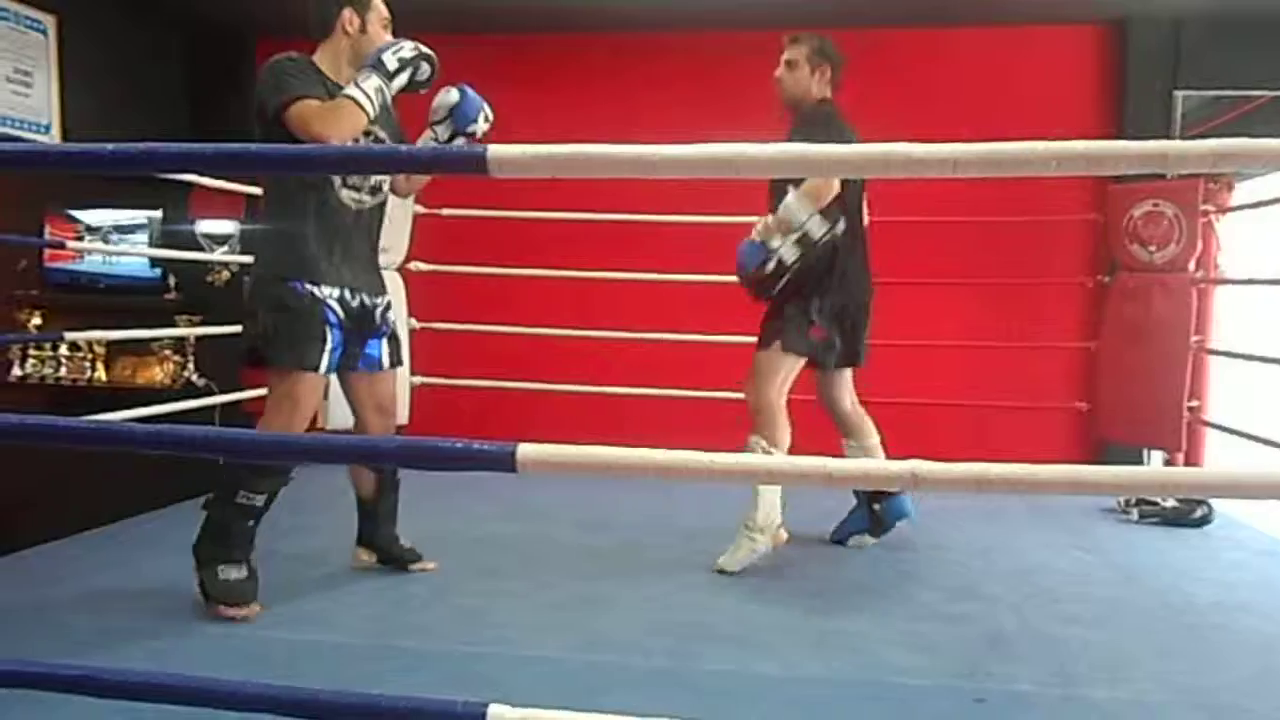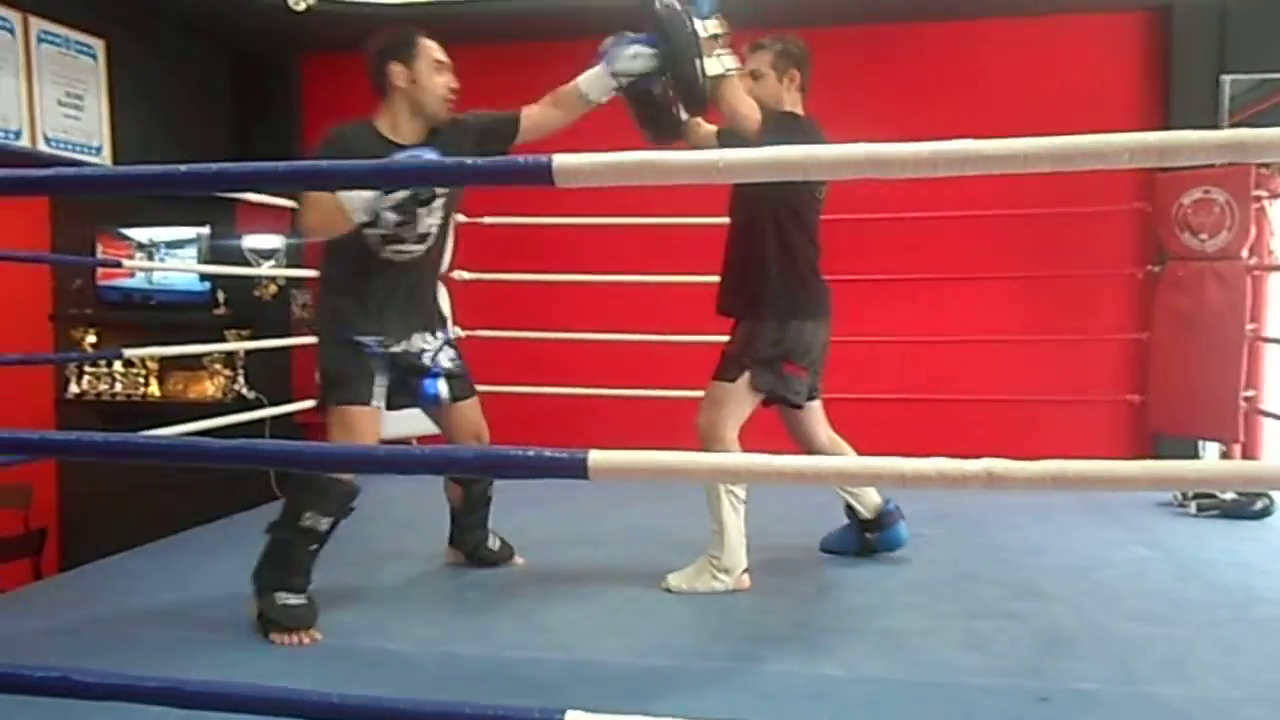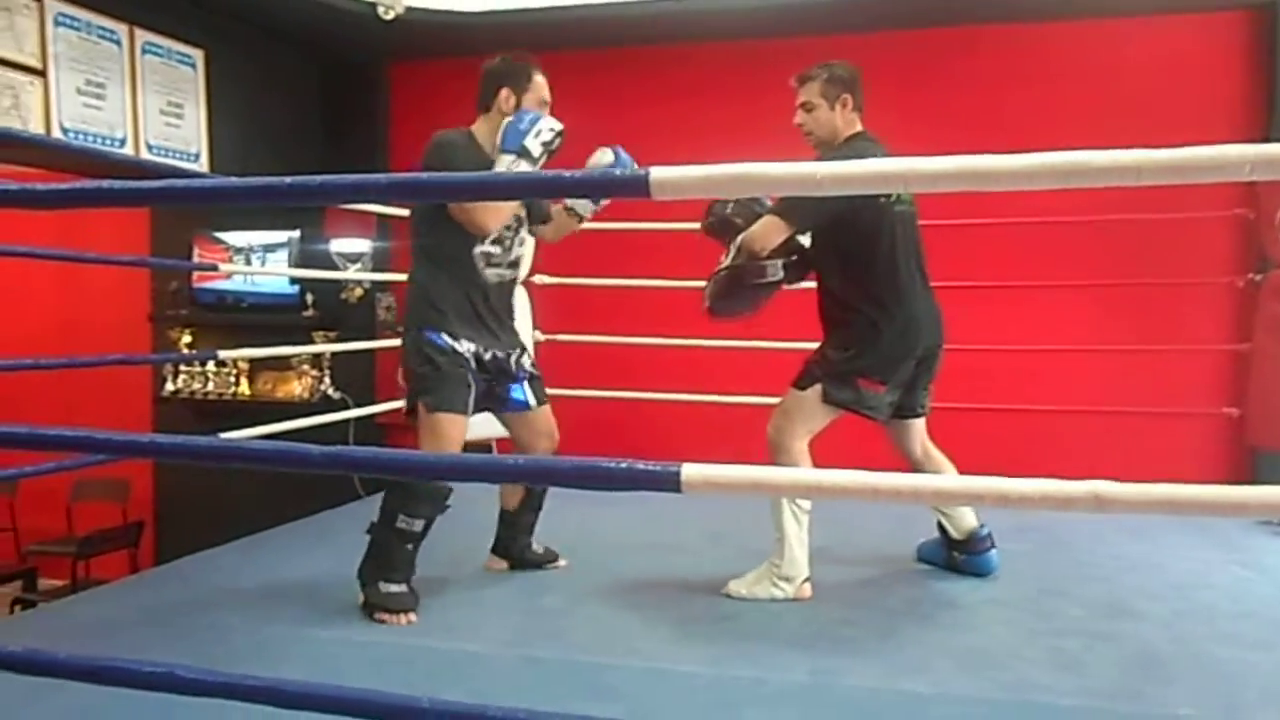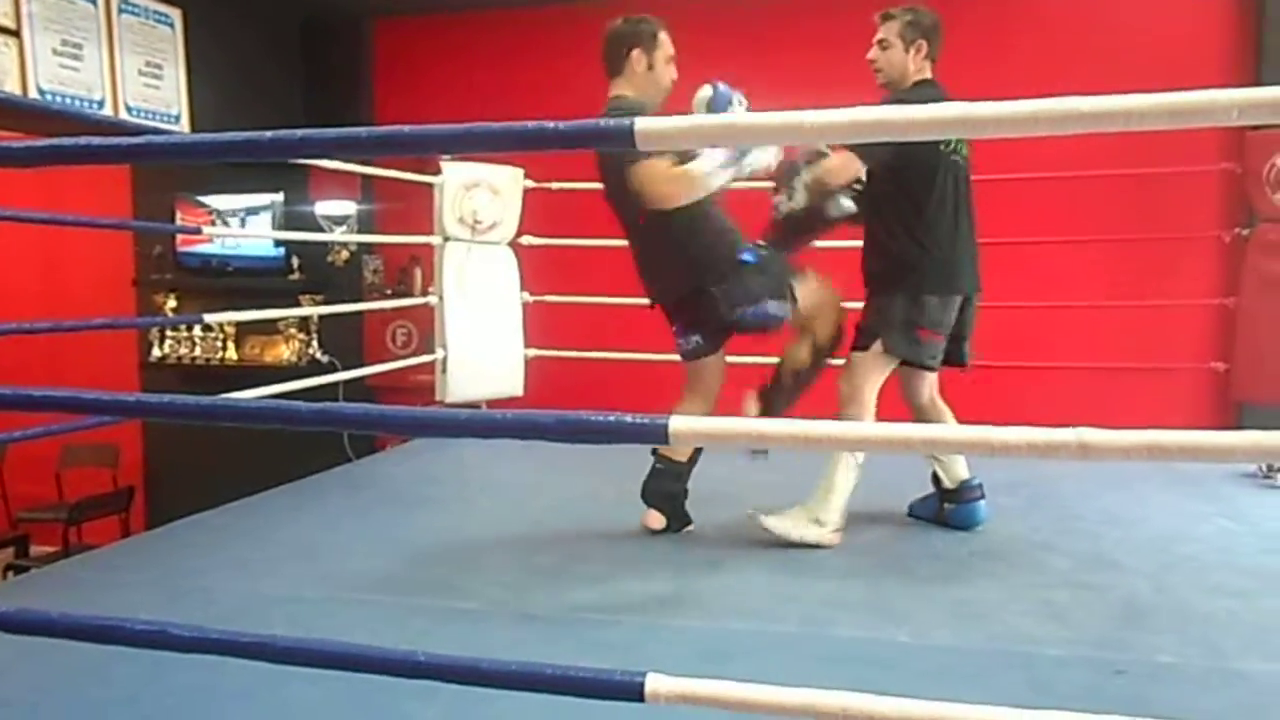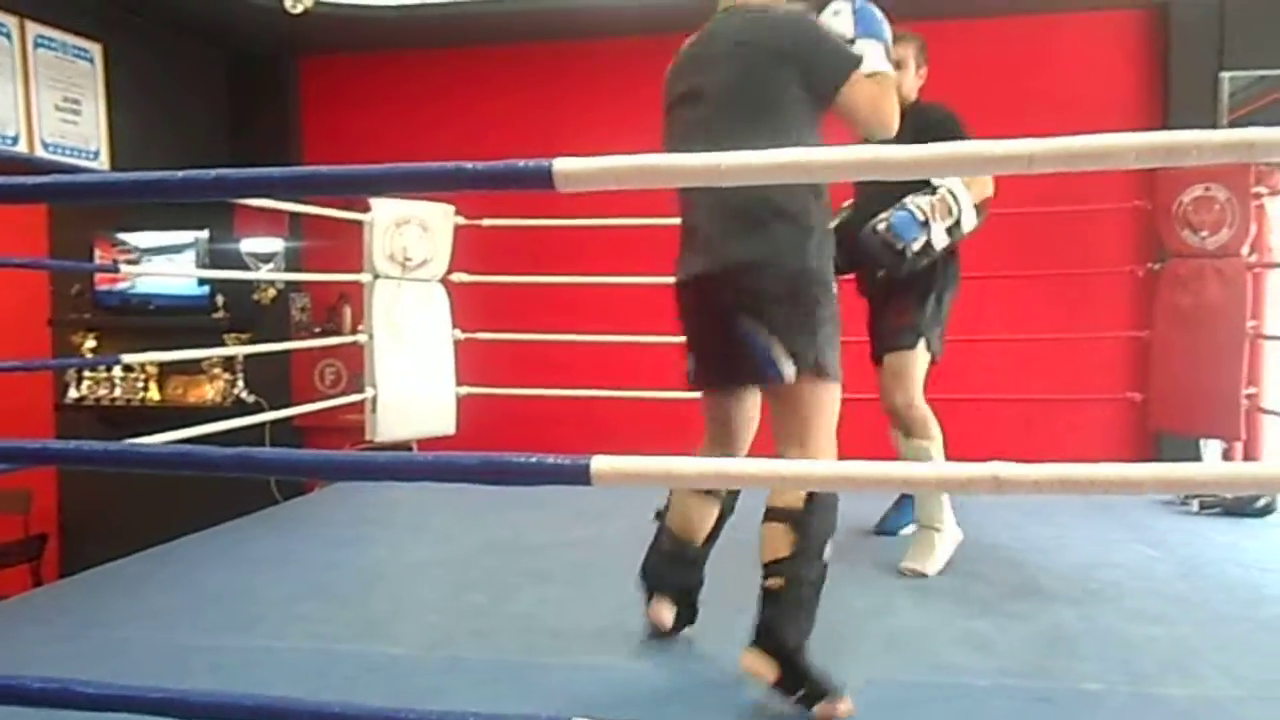
dt=1s
person 1, frame 1
left shoulder: (372, 98)
right shoulder: (287, 73)
left elbow: (405, 181)
right elbow: (327, 132)
left wrist: (446, 129)
right wrist: (382, 72)
left hip: (362, 280)
right hip: (302, 278)
left knee: (378, 413)
right knee: (291, 414)
left ankle: (377, 539)
right ankle: (222, 554)
person 1, frame 2
left shoulder: (458, 137)
right shoulder: (346, 145)
left elbow: (547, 113)
right elbow: (313, 226)
left wrist: (609, 72)
right wrist: (380, 190)
left hip: (422, 326)
right hip: (357, 328)
left knee: (470, 438)
right knee: (351, 452)
left ankle: (469, 538)
right ankle: (280, 585)
person 1, frame 3
left shoulder: (514, 171)
right shoulder: (448, 150)
left elbow: (551, 228)
right elbow: (483, 219)
left wrist: (592, 192)
right wrist: (519, 157)
left hip: (496, 333)
right hip: (444, 331)
left knee: (541, 440)
right knee: (442, 452)
left ankle: (511, 545)
right ankle: (384, 575)
person 1, frame 4
left shoulder: (619, 122)
right shoulder: (632, 121)
right elbow: (667, 192)
right wrist: (735, 157)
left hip: (679, 283)
right hip: (719, 267)
left knee: (702, 390)
right knee: (823, 309)
left ankle: (662, 503)
right ankle: (772, 410)
person 1, frame 5
left shoulder: (689, 59)
right elbow: (881, 121)
left hip: (705, 266)
right hip: (779, 262)
left knee: (727, 432)
right knee: (808, 444)
left ankle: (668, 591)
right ankle: (778, 644)
person 2, frame 1
left shoulder: (816, 122)
right shoulder: (837, 130)
left elbow: (823, 187)
left wrist: (771, 231)
right wrist: (783, 235)
left hip: (820, 283)
right hip: (845, 281)
left knee: (765, 390)
right knee: (838, 396)
left ankle: (764, 523)
right ankle: (881, 497)
person 2, frame 2
left shoulder: (797, 137)
right shoulder: (773, 139)
left elbow: (739, 117)
right elbow: (699, 137)
left wrist: (710, 50)
left hip: (782, 314)
right hip: (786, 310)
left knee: (716, 423)
right knee: (808, 428)
left ankle: (727, 564)
right ankle: (879, 519)
person 2, frame 3
left shoulder: (839, 168)
right shoulder: (882, 163)
left elbow: (762, 240)
left wrist: (733, 256)
right wrist: (785, 250)
left hip: (874, 335)
right hip: (917, 329)
left knee: (786, 433)
right knee: (913, 441)
left ankle: (789, 574)
right ankle: (972, 542)
person 2, frame 4
left shoulder: (906, 110)
right shoulder: (940, 112)
left elbow: (840, 171)
left wrist: (795, 194)
right wrist: (838, 198)
left hip: (916, 280)
right hip: (949, 276)
left knee: (857, 388)
right knee: (920, 391)
left ankle: (822, 517)
right ankle: (962, 495)
person 2, frame 5
left shoulder: (936, 122)
left elbow: (981, 182)
left wrist: (925, 212)
right wrist: (841, 235)
left hip: (921, 274)
right hip: (884, 275)
left knee: (905, 395)
right knee: (893, 396)
left ankle: (938, 523)
right ankle: (917, 491)
